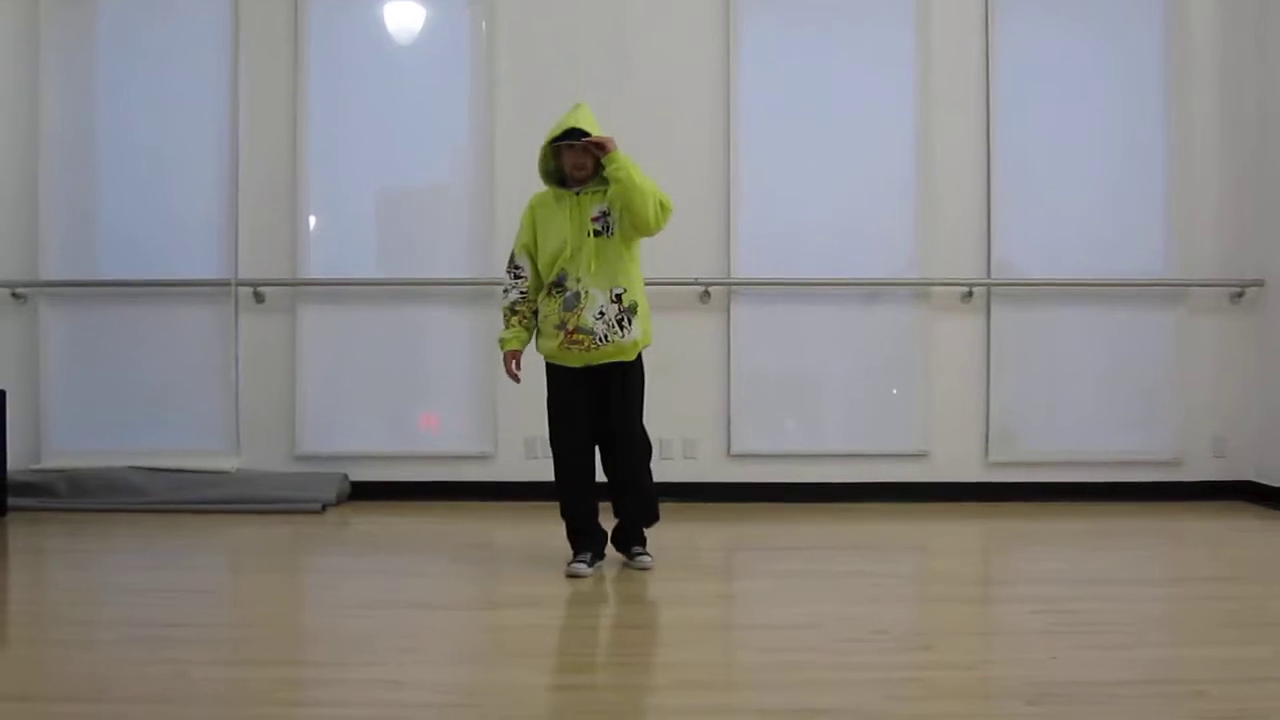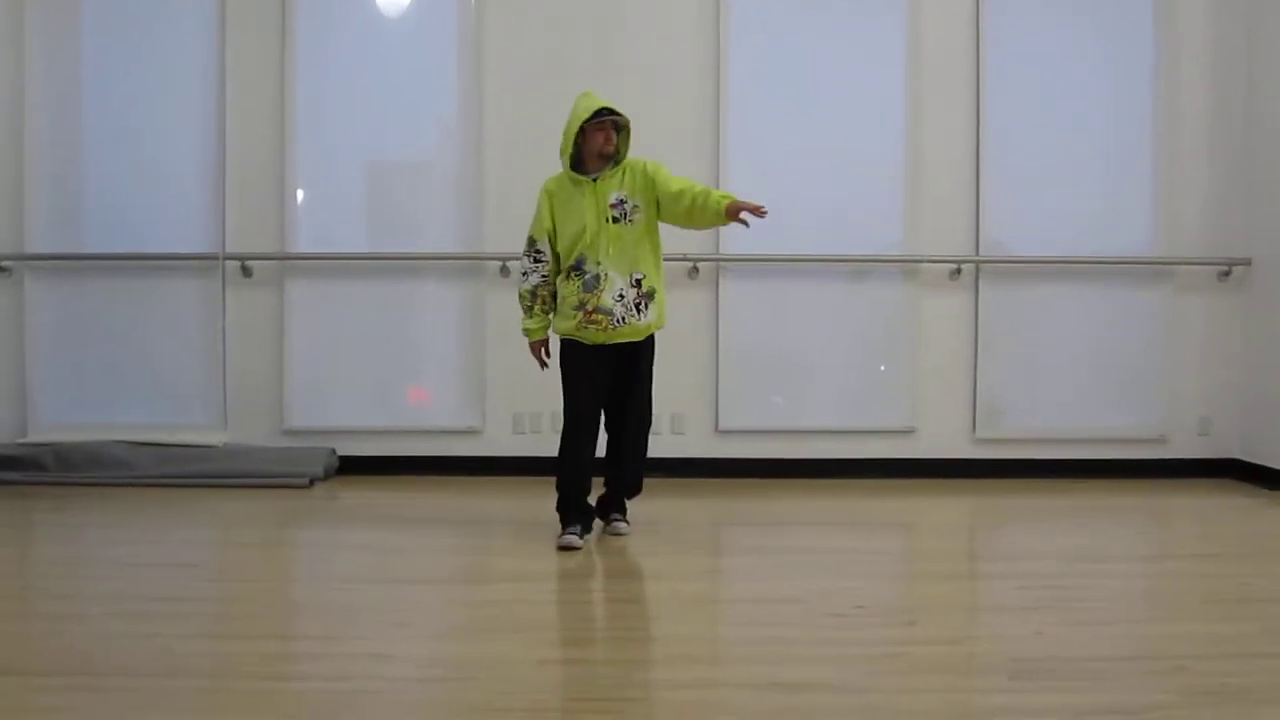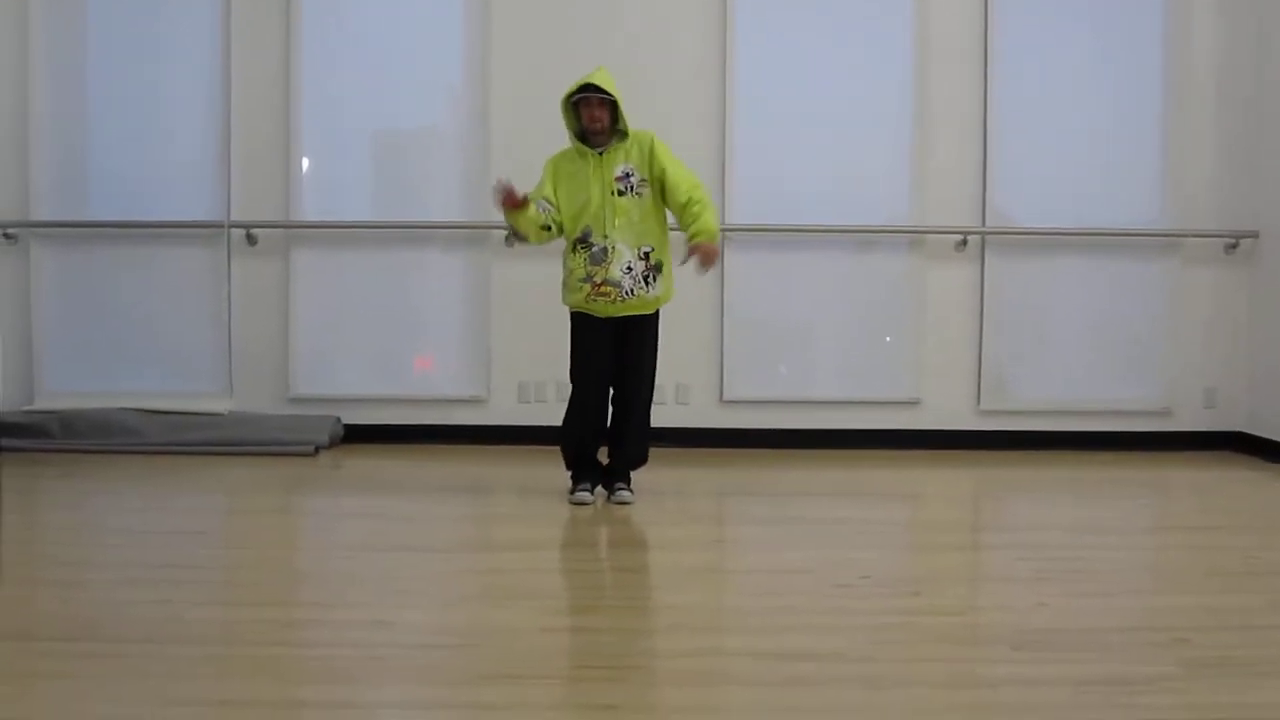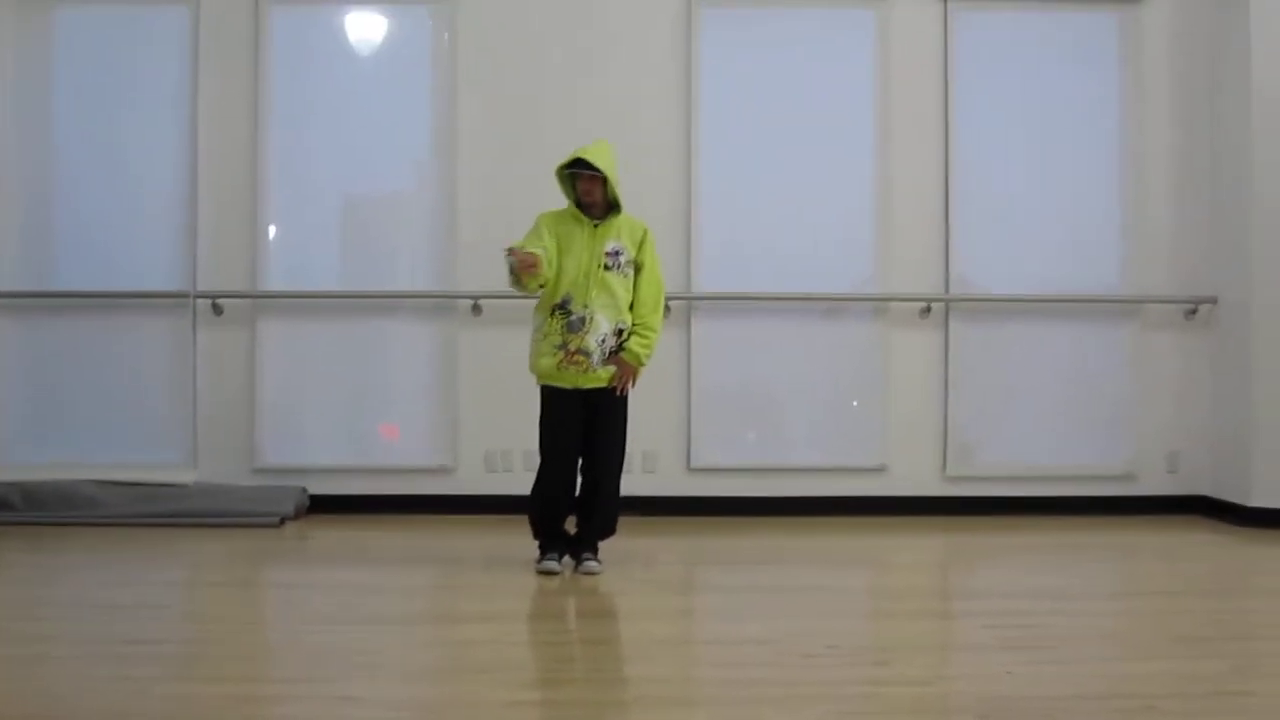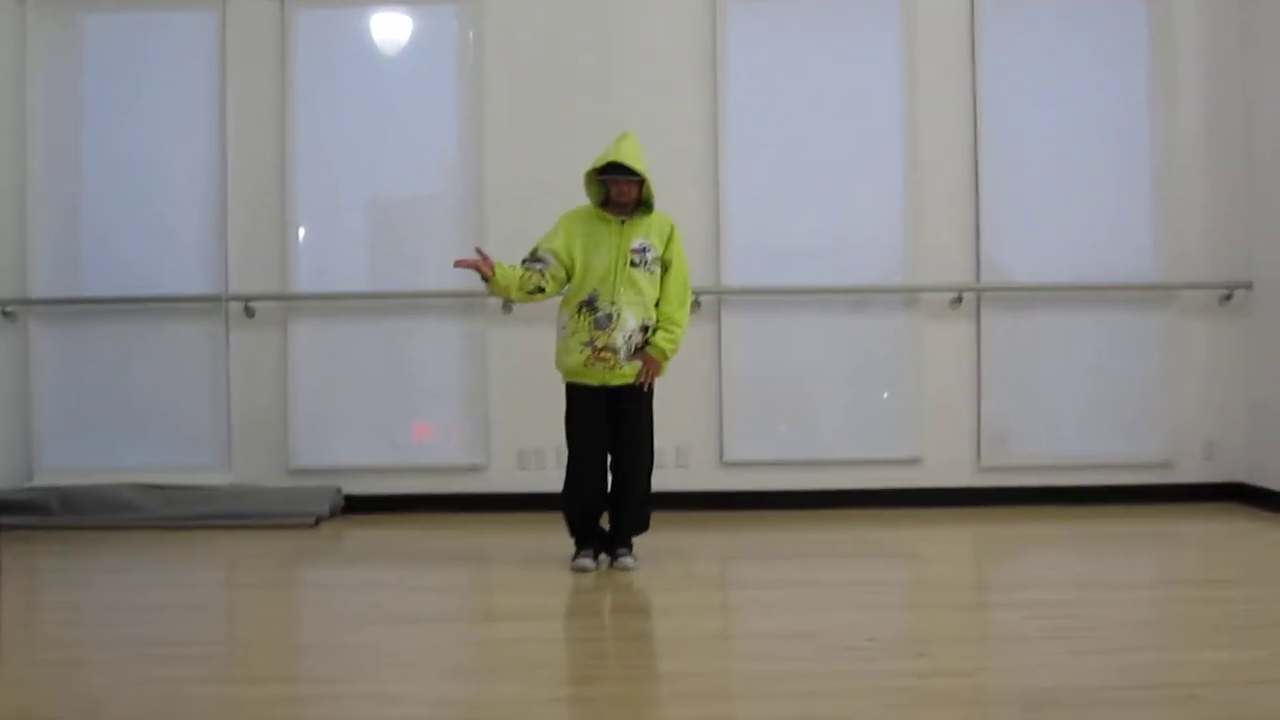
dt=1s
person 1, frame 1
left shoulder: (621, 191)
right shoulder: (540, 207)
left elbow: (654, 217)
right elbow: (521, 277)
left wrist: (616, 159)
right wrist: (514, 337)
left hip: (620, 348)
right hip: (563, 353)
left knee: (627, 445)
right knee: (572, 451)
left ankle: (633, 535)
right ankle: (585, 543)
person 1, frame 2
left shoulder: (642, 176)
right shoulder: (555, 191)
left elbow: (685, 198)
right elbow: (537, 262)
left wrist: (725, 205)
right wrist: (535, 324)
left hip: (635, 327)
right hip: (580, 331)
left knee: (630, 420)
right knee: (580, 421)
left ankle: (615, 503)
right ankle: (573, 515)
person 1, frame 3
left shoulder: (648, 150)
right shoulder: (561, 165)
left elbow: (687, 196)
right elbow: (546, 222)
left wrist: (704, 233)
right wrist: (518, 210)
left hip: (642, 298)
right hip: (589, 300)
left knee: (635, 392)
right knee: (589, 390)
left ankle: (621, 471)
right ankle: (583, 472)
person 1, frame 4
left shoulder: (635, 232)
right shoulder: (551, 224)
left elbow: (649, 301)
right elbow: (534, 274)
left wrist: (635, 355)
right wrist: (527, 265)
left hip: (611, 372)
right hip: (560, 369)
left knee: (604, 463)
right knee: (556, 461)
left ankle: (589, 541)
right ankle: (550, 541)
person 1, frame 5
left shoulder: (662, 228)
right shoulder: (575, 223)
left elbow: (675, 297)
right elbow: (540, 277)
left wrist: (660, 349)
right wrist: (497, 275)
left hip: (635, 369)
right hip: (585, 367)
left knee: (633, 459)
right knee: (585, 458)
left ankle: (622, 538)
right ankle: (586, 538)
